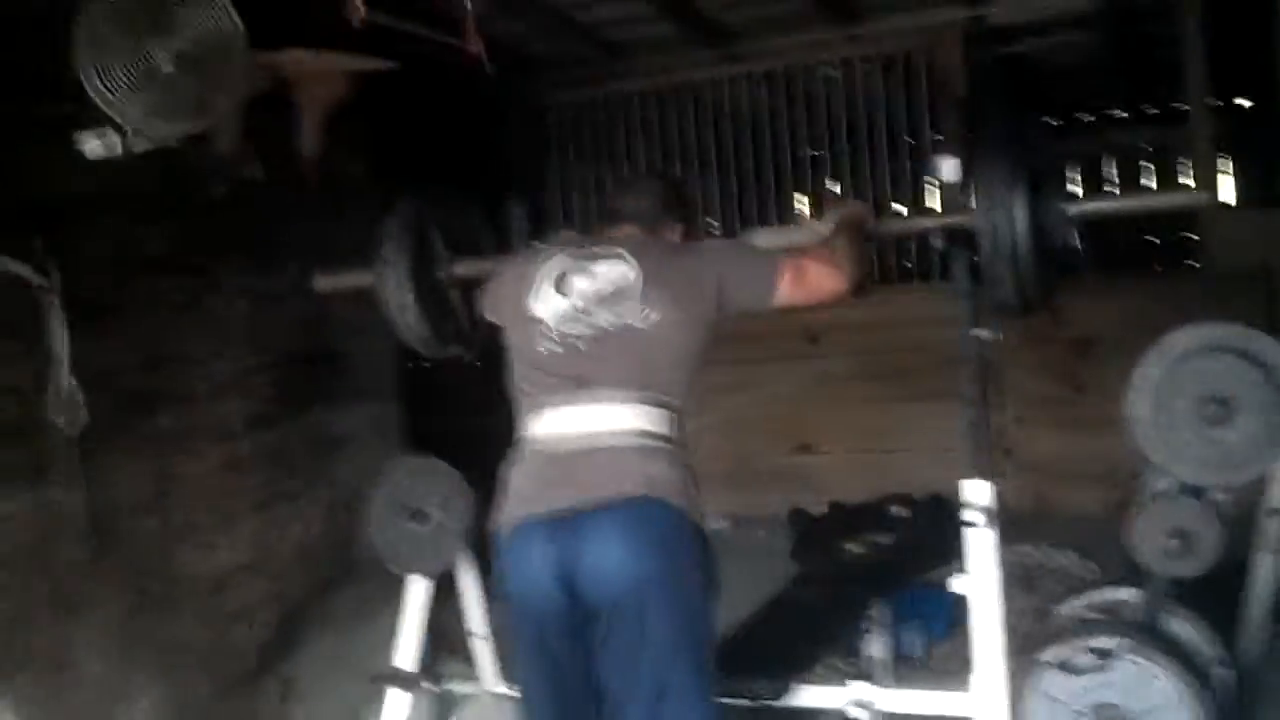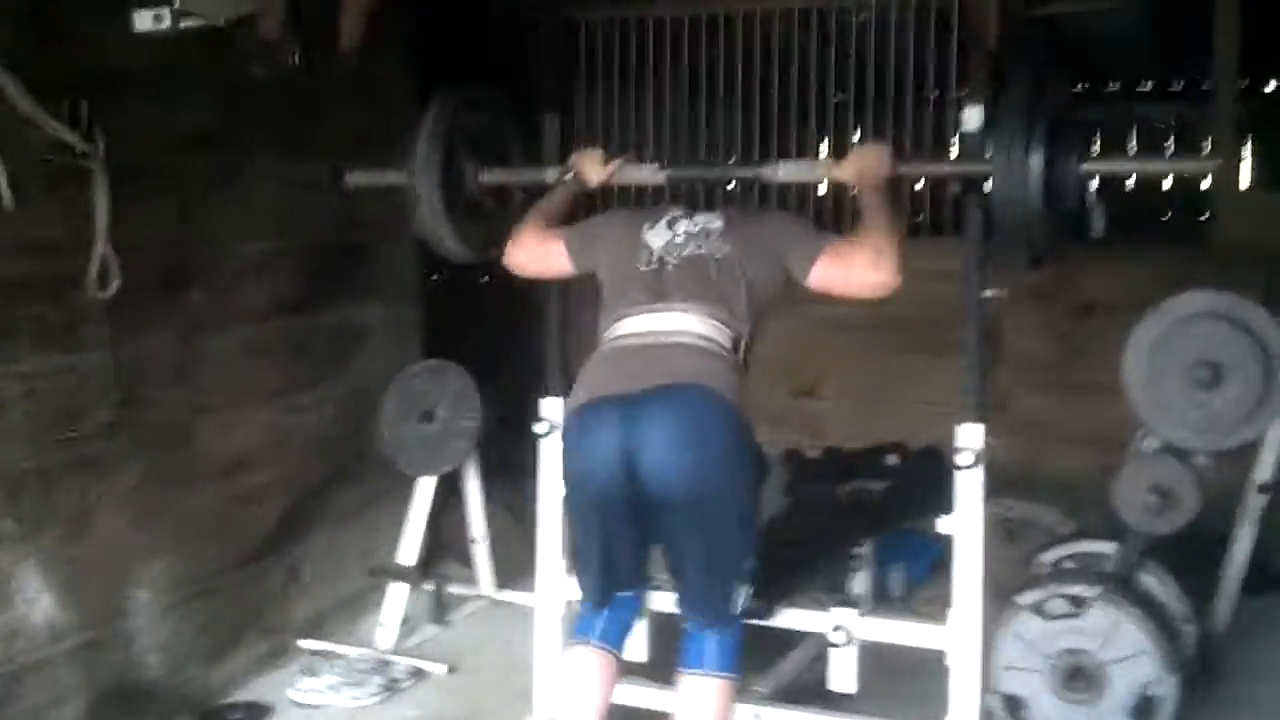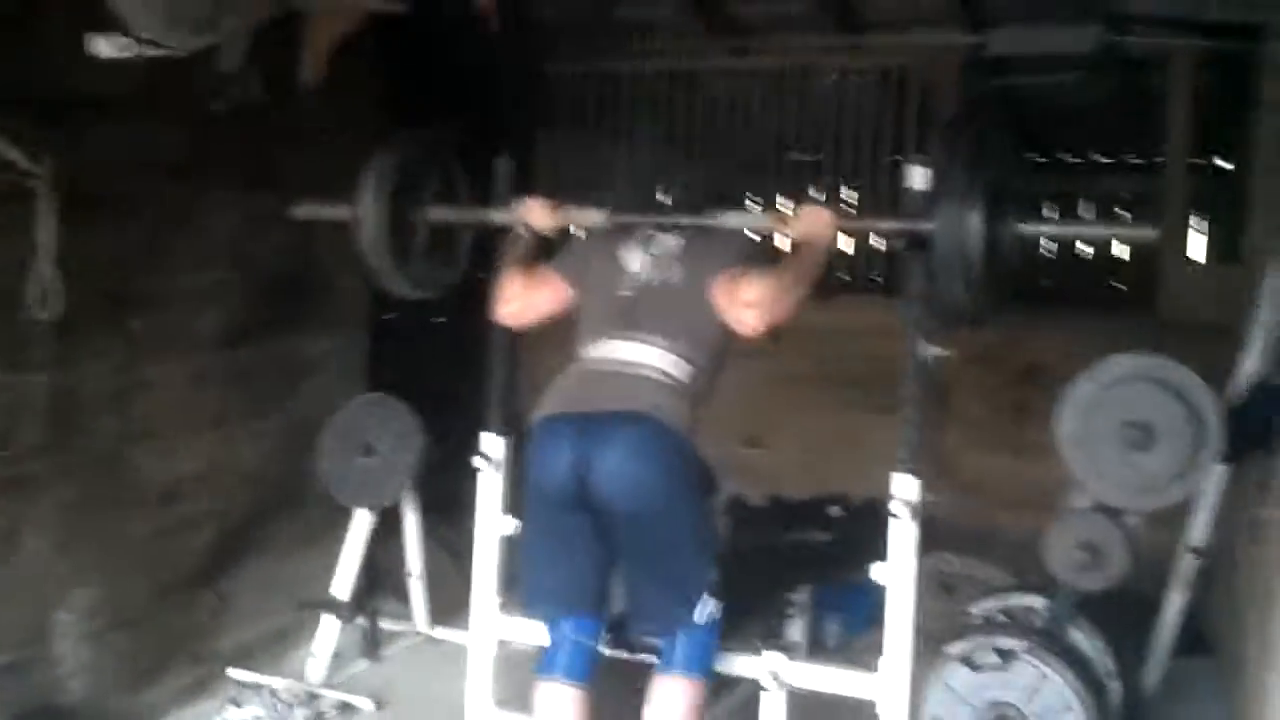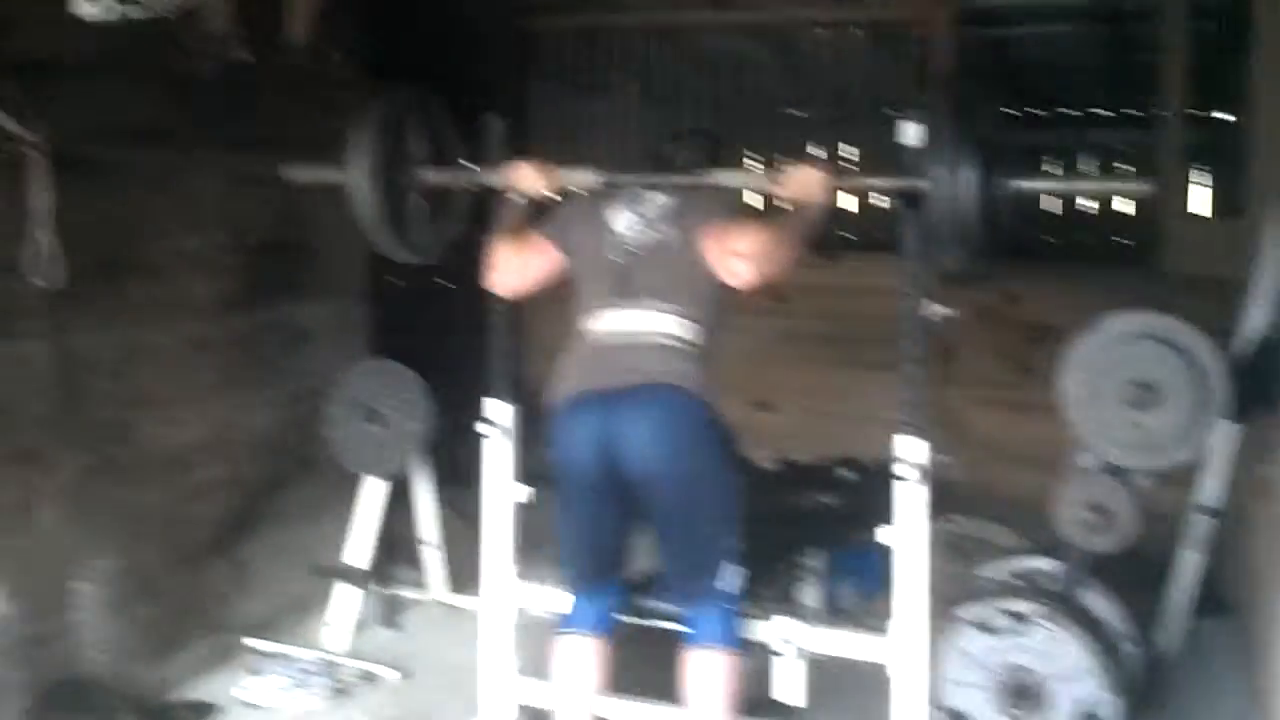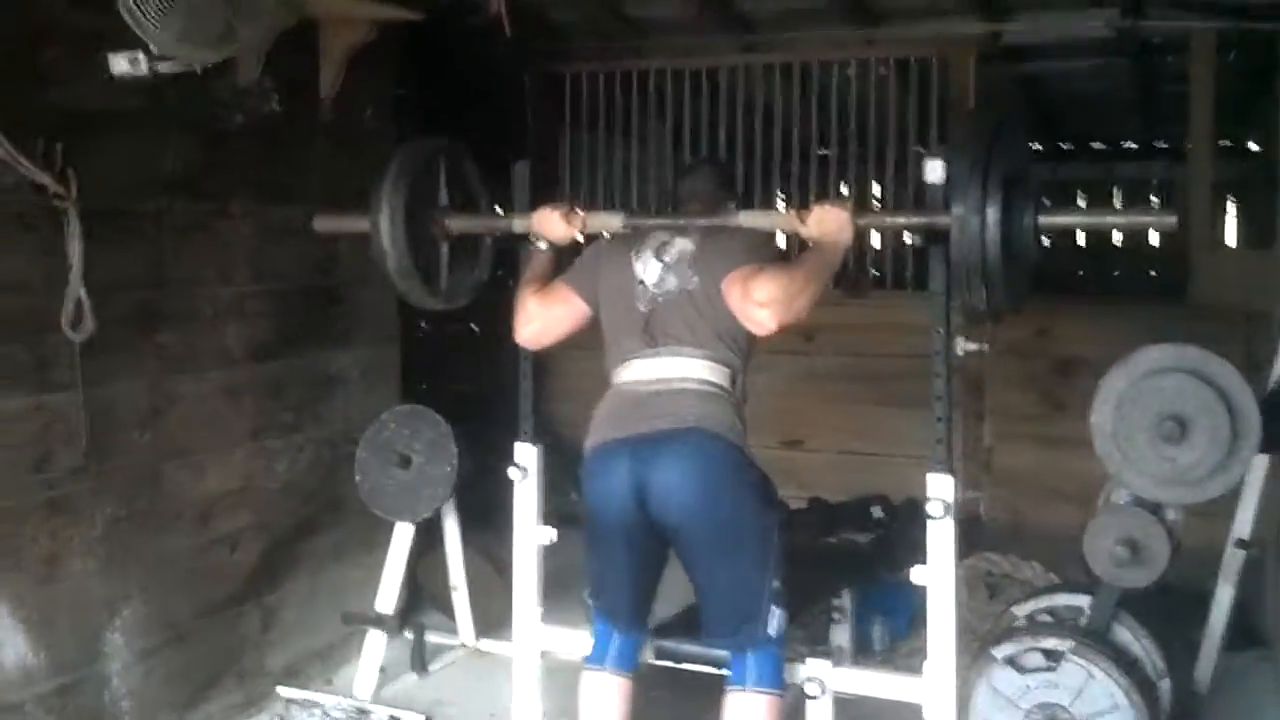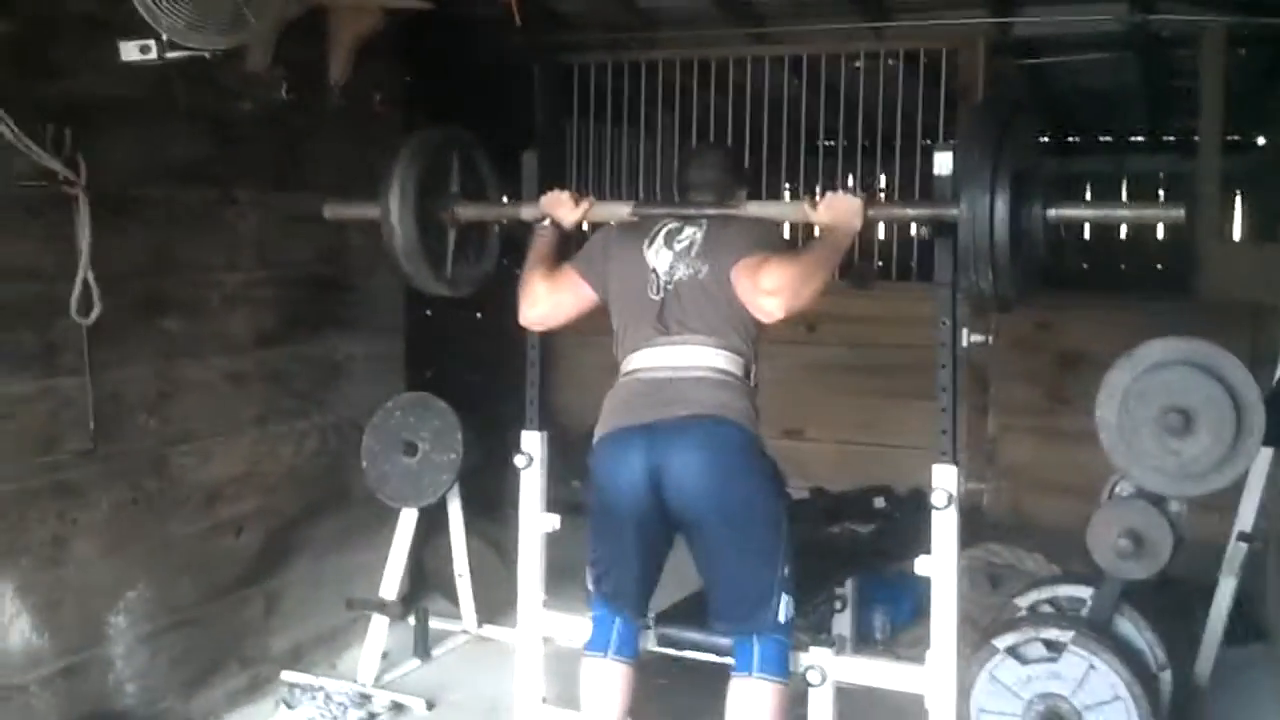
dt=0.7s
person 1, frame 1
left shoulder: (524, 274)
right shoulder: (694, 264)
right elbow: (830, 277)
right wrist: (849, 224)
left hip: (527, 529)
right hip: (638, 521)
person 1, frame 2
left shoulder: (624, 226)
right shoulder: (767, 232)
left elbow: (520, 253)
right elbow: (877, 273)
left wrist: (577, 182)
right wrist: (870, 184)
left hip: (594, 418)
right hip: (694, 419)
left knee: (607, 603)
right knee: (714, 618)
person 1, frame 3
left shoulder: (604, 246)
right shoulder: (727, 248)
left elbow: (511, 307)
right elbow: (752, 311)
left wrist: (529, 231)
right wrist: (813, 246)
left hip: (555, 434)
right hip: (644, 440)
left knee: (569, 631)
right knee: (689, 627)
person 1, frame 4
left shoulder: (588, 207)
right shoulder: (715, 204)
left elbow: (503, 274)
right elbow: (742, 261)
left wrist: (520, 198)
right wrist: (805, 205)
left hip: (578, 412)
right hip: (667, 411)
left knee: (590, 592)
right knee: (710, 598)
person 1, frame 5
left shoulder: (611, 251)
right shoulder: (738, 243)
left elbow: (531, 327)
right elbow: (764, 308)
left wrist: (544, 244)
right wrist: (828, 245)
left hip: (608, 455)
right hip: (700, 453)
left knee: (615, 628)
right knee: (755, 639)
person 1, frame 6
left shoulder: (620, 239)
right shoulder: (748, 232)
left elbow: (535, 308)
right elbow: (773, 297)
left wrist: (550, 226)
right wrist: (838, 231)
left hip: (620, 442)
right hip: (714, 442)
left knee: (613, 613)
right knee: (760, 629)
